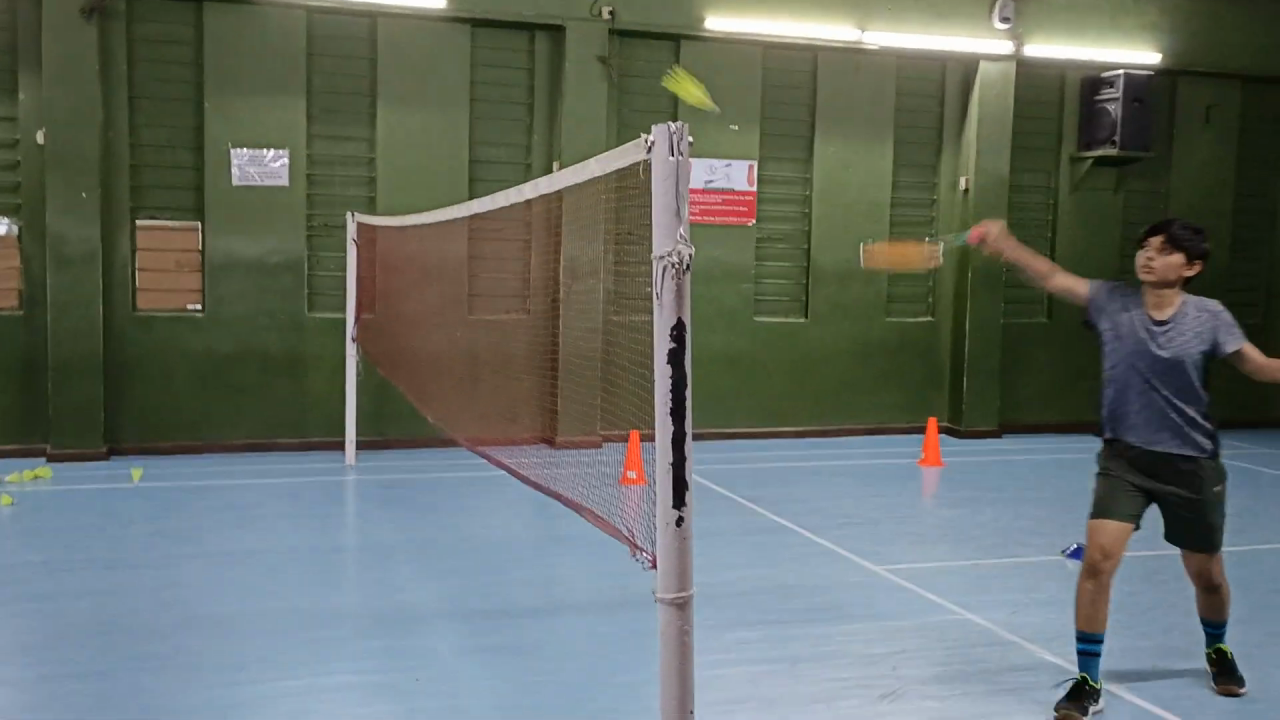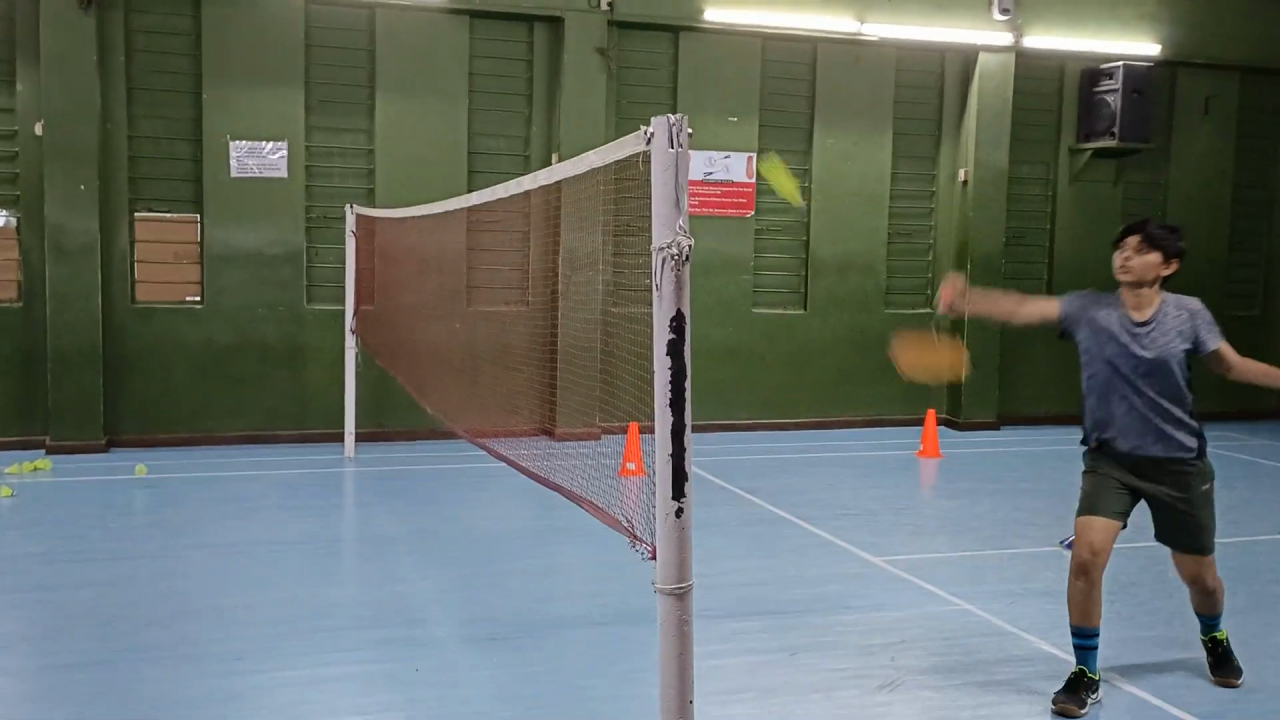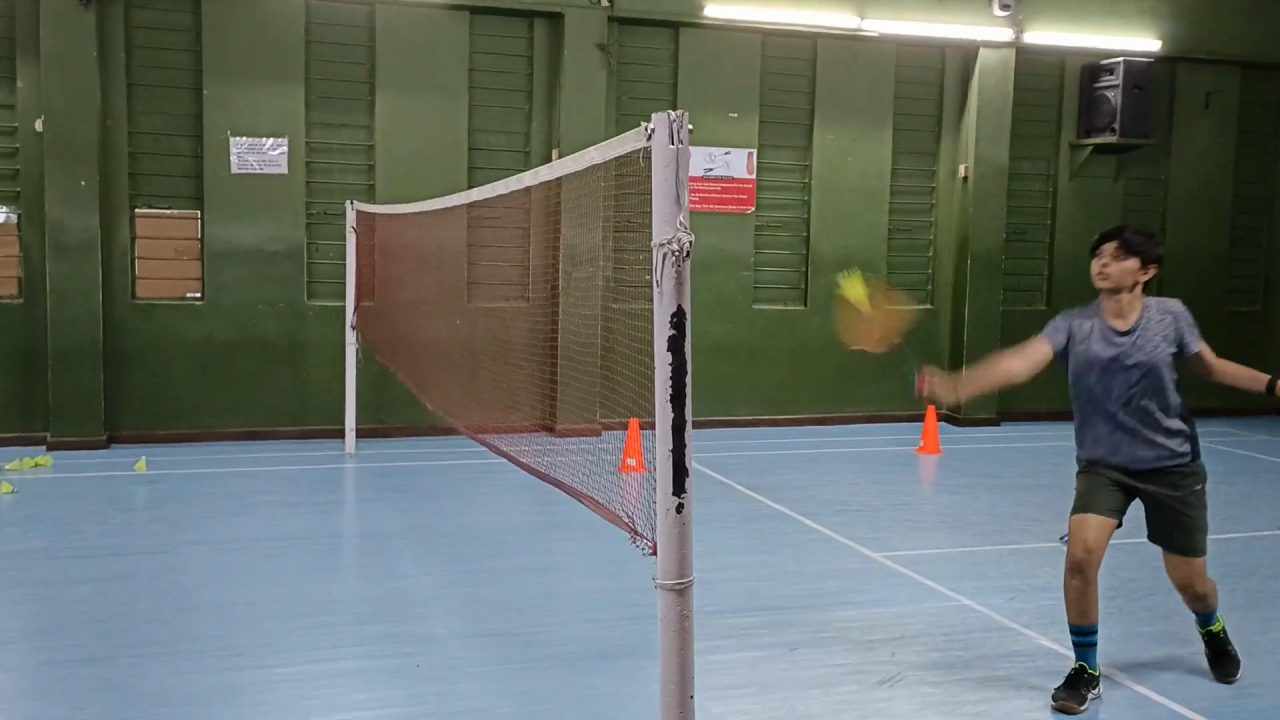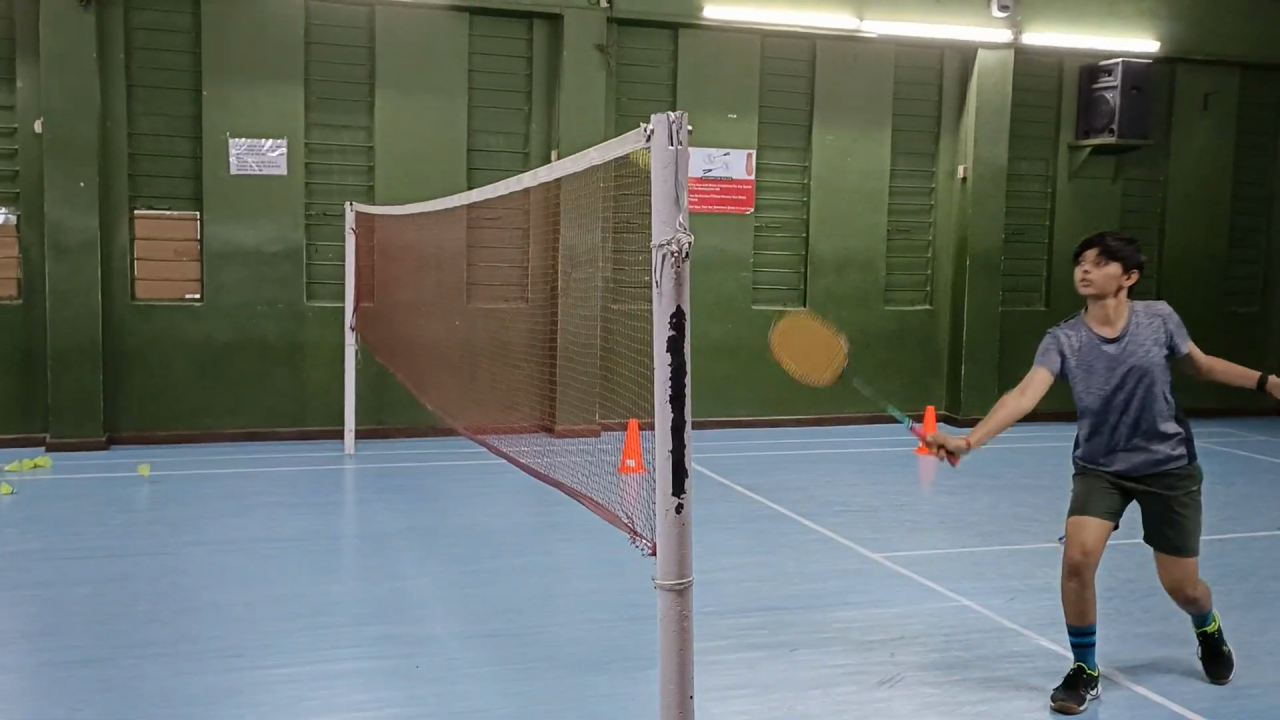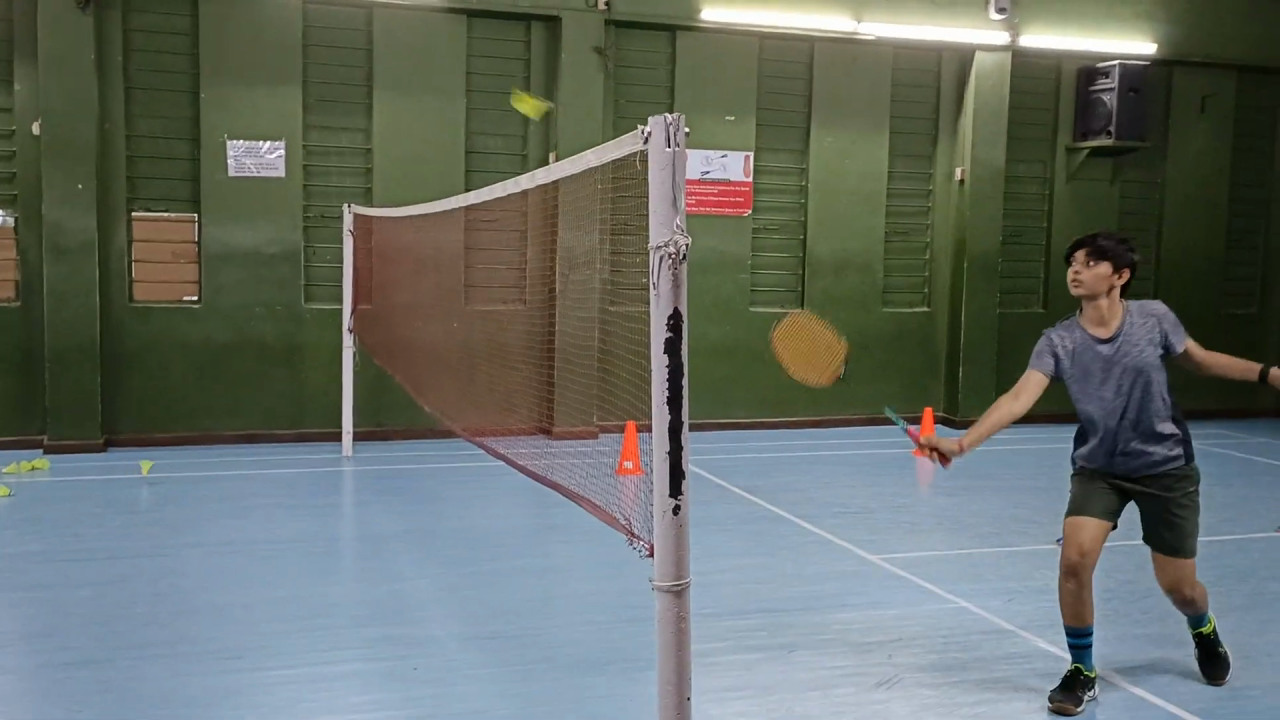
dt=0.1s
person 1, frame 1
left shoulder: (1210, 316)
right shoulder: (1112, 302)
right elbow: (1054, 280)
right wrist: (1005, 245)
left hip: (1192, 461)
right hip: (1124, 457)
left knee: (1207, 574)
right knee: (1097, 559)
left ankle: (1218, 653)
person 1, frame 2
left shoulder: (1189, 314)
right shoulder: (1089, 309)
left elbow: (1233, 365)
right elbow: (1024, 309)
right wrist: (969, 299)
left hip: (1178, 460)
right hip: (1110, 458)
left knee: (1200, 576)
right knee: (1086, 557)
left ankle: (1214, 640)
right ankle: (1085, 674)
person 1, frame 3
left shoulder: (1171, 314)
right shoulder: (1071, 324)
left elbow: (1211, 365)
right elbow: (1019, 363)
left wrist: (1271, 384)
right wrist: (956, 387)
left hip: (1172, 463)
right hip: (1103, 463)
left knee: (1190, 580)
right knee: (1081, 557)
left ankle: (1213, 630)
right ankle: (1085, 671)
person 1, frame 4
left shoulder: (1159, 318)
right shoulder: (1062, 339)
left elbow: (1202, 365)
right elbow: (1025, 395)
right wrist: (969, 440)
left hip: (1169, 465)
right hip: (1100, 467)
left knee: (1181, 584)
right knee: (1078, 559)
left ankle: (1208, 631)
right ankle: (1085, 670)
person 1, frame 5
left shoulder: (1155, 319)
right shoulder: (1058, 340)
left elbow: (1204, 362)
right elbow: (1021, 399)
right wrist: (962, 441)
left hip: (1166, 466)
right hip: (1099, 468)
left knee: (1179, 583)
right knee: (1075, 560)
left ankle: (1204, 632)
right ankle: (1082, 672)
